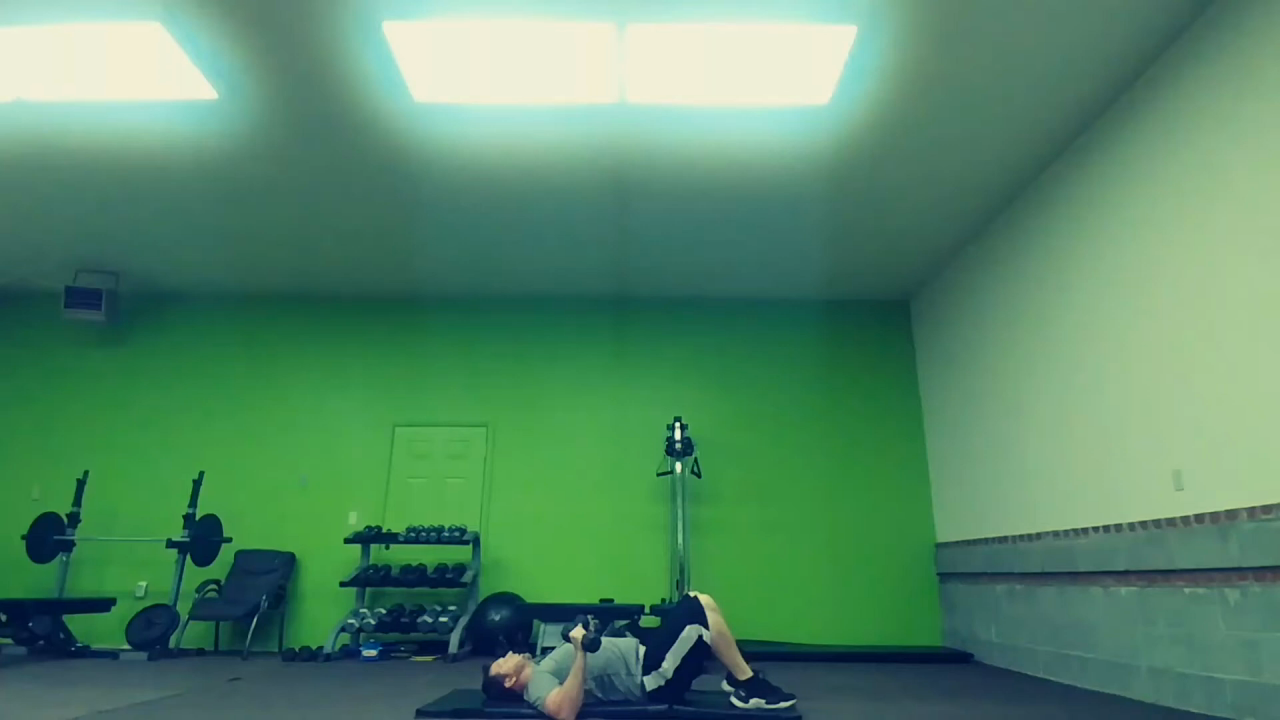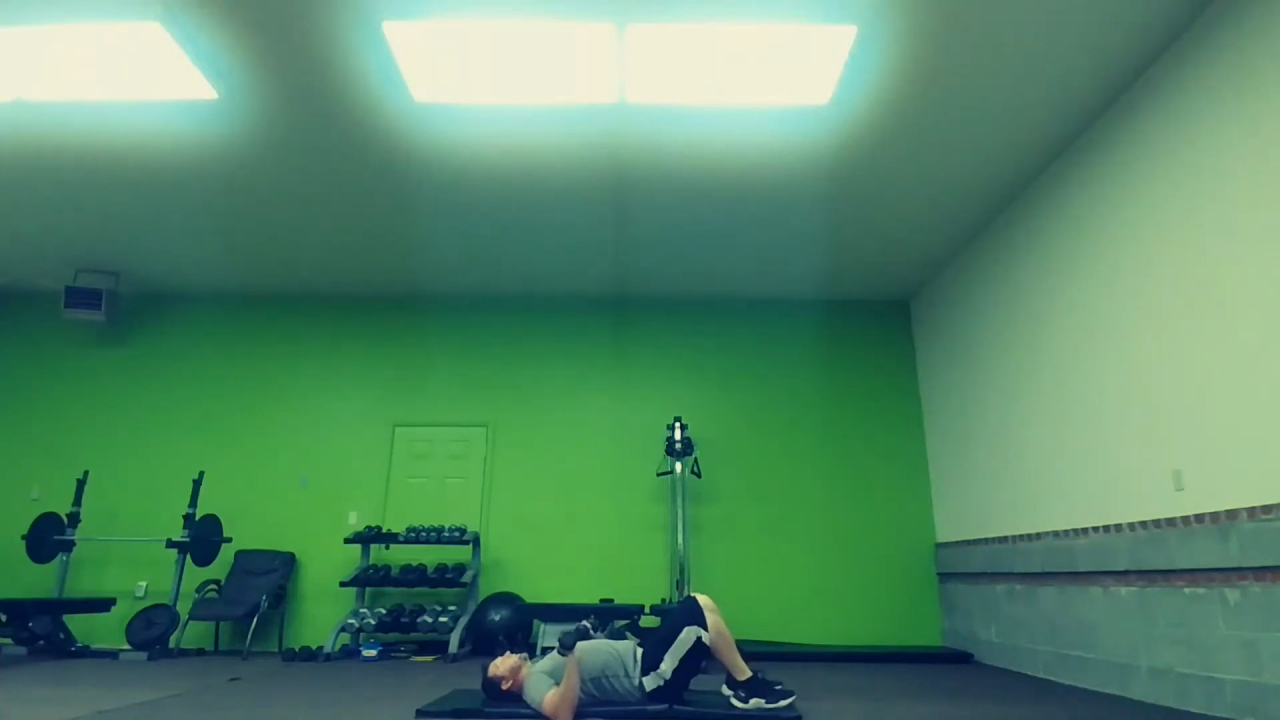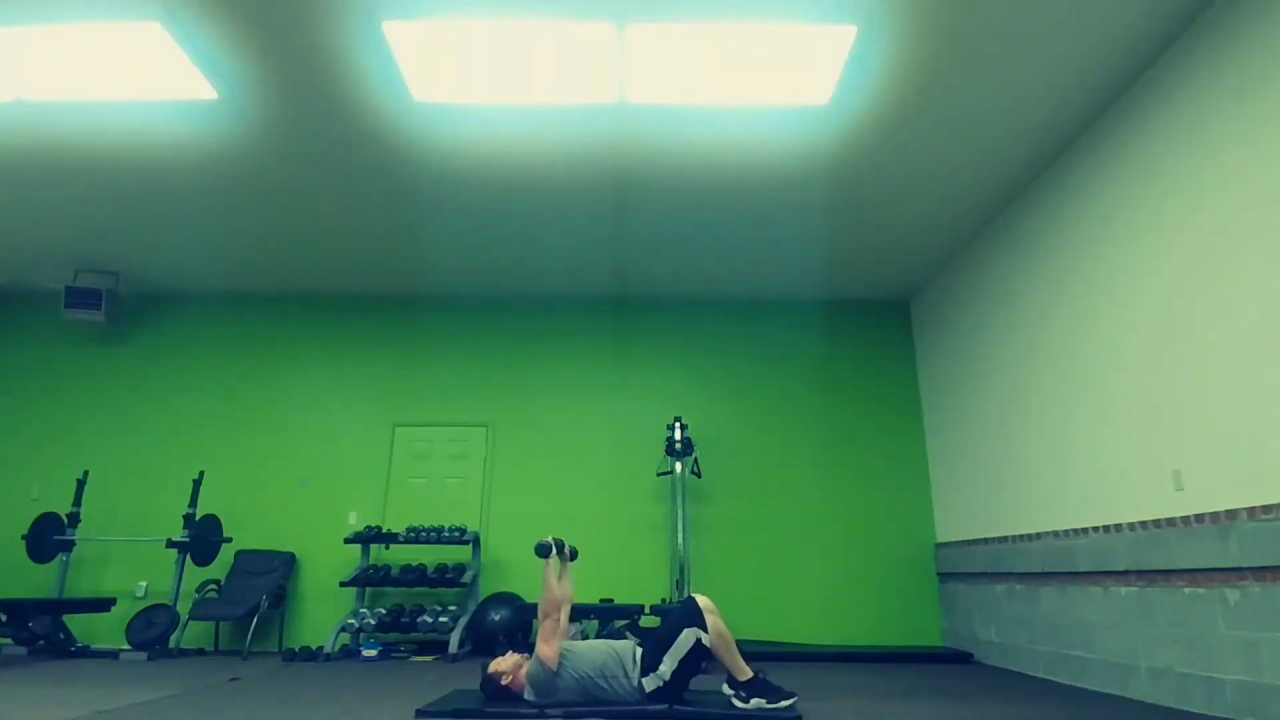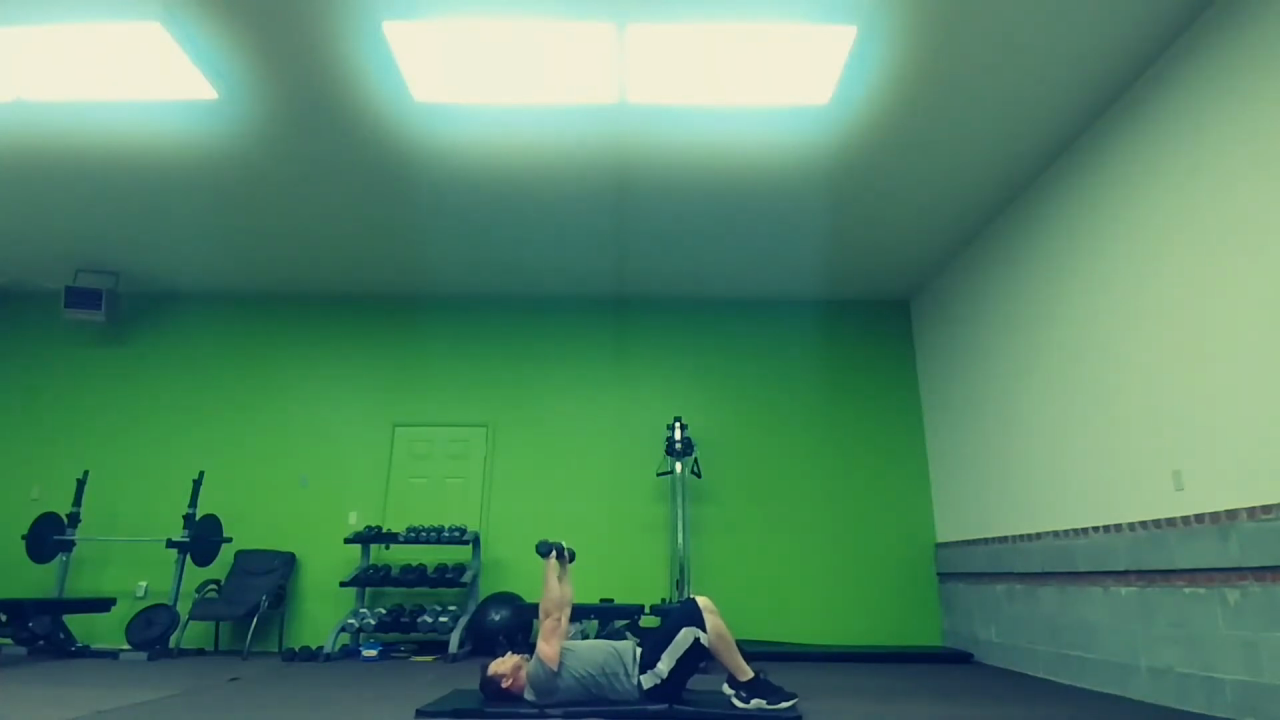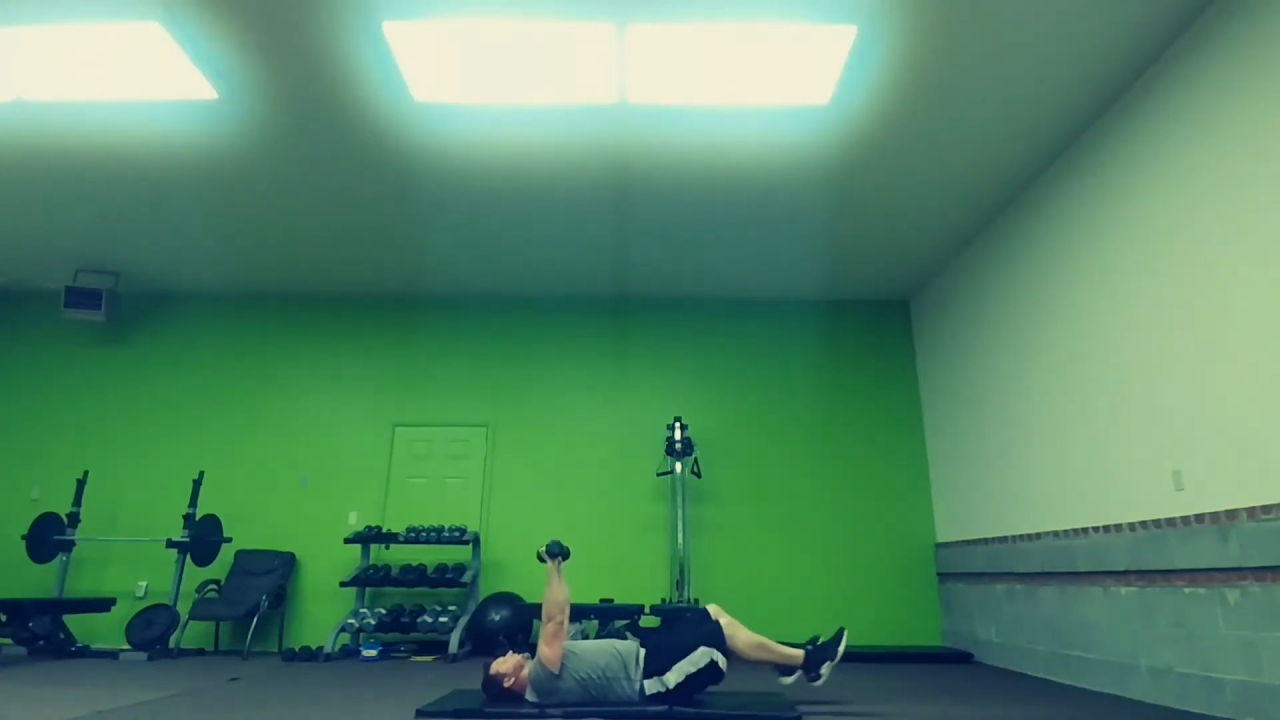
dt=1s
person 1, frame 1
left shoulder: (543, 670)
right shoulder: (537, 684)
left wrist: (582, 641)
right wrist: (581, 653)
left hip: (643, 658)
right hip: (650, 679)
left knee: (698, 602)
right knee: (700, 612)
left ankle: (738, 678)
right ankle: (750, 689)
person 1, frame 2
left shoulder: (542, 670)
right shoulder: (534, 684)
left wrist: (581, 639)
right wrist: (571, 657)
left hip: (641, 661)
right hip: (649, 679)
left knee: (699, 604)
right knee: (699, 613)
left ankle: (739, 681)
right ankle: (748, 688)
person 1, frame 3
left shoulder: (545, 668)
right shoulder: (539, 680)
left elbow: (562, 612)
right elbow: (549, 618)
left wrist: (564, 564)
right wrist: (548, 563)
left hip: (643, 667)
right hip: (648, 680)
left knee: (698, 606)
right knee: (699, 611)
left ankle: (742, 681)
right ankle: (748, 687)
person 1, frame 4
left shoulder: (544, 671)
right shoulder: (540, 680)
left elbow: (562, 614)
right elbow: (550, 618)
left wrist: (564, 567)
right wrist: (549, 565)
left hip: (642, 665)
right hip: (647, 679)
left knee: (698, 607)
right knee: (699, 611)
left ankle: (741, 681)
right ankle: (750, 687)
person 1, frame 5
left shoulder: (545, 670)
right shoulder: (542, 680)
left elbow: (560, 619)
right elbow: (554, 621)
left wrist: (559, 568)
right wrist: (551, 567)
left hip: (643, 660)
right hip: (647, 680)
left knee: (712, 615)
right knee: (720, 634)
left ankle: (792, 659)
right ankle: (809, 662)
